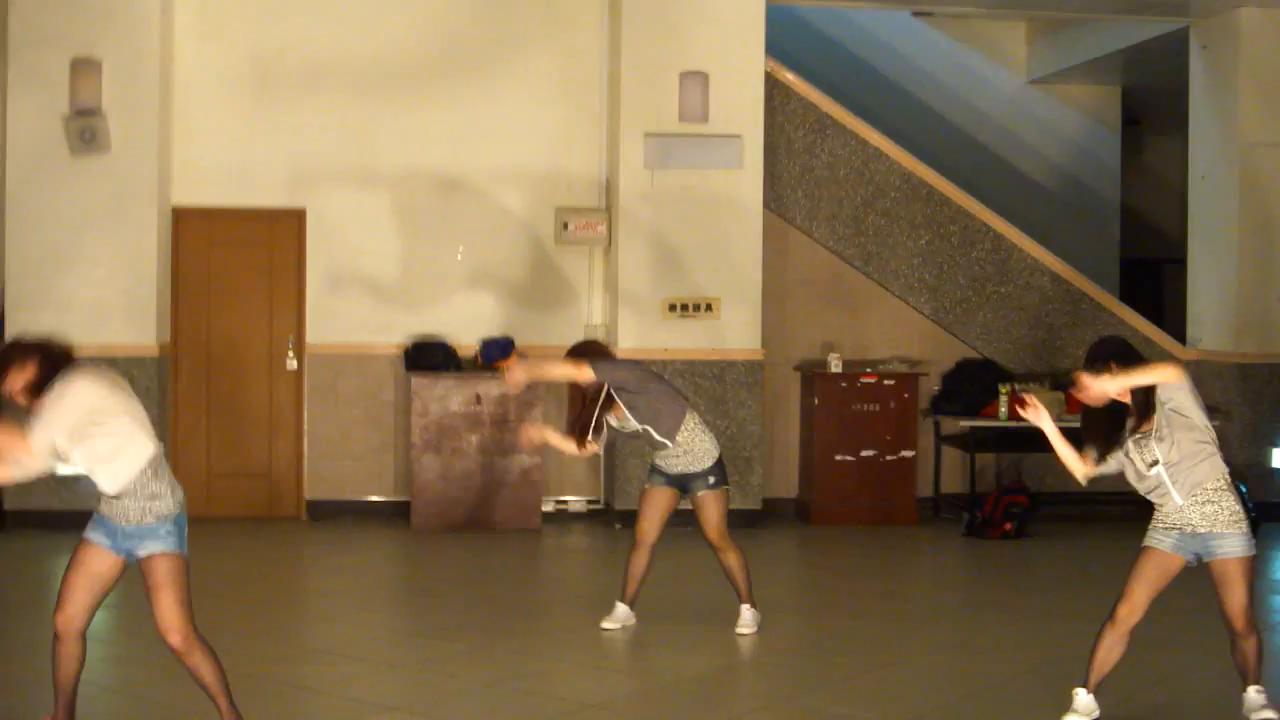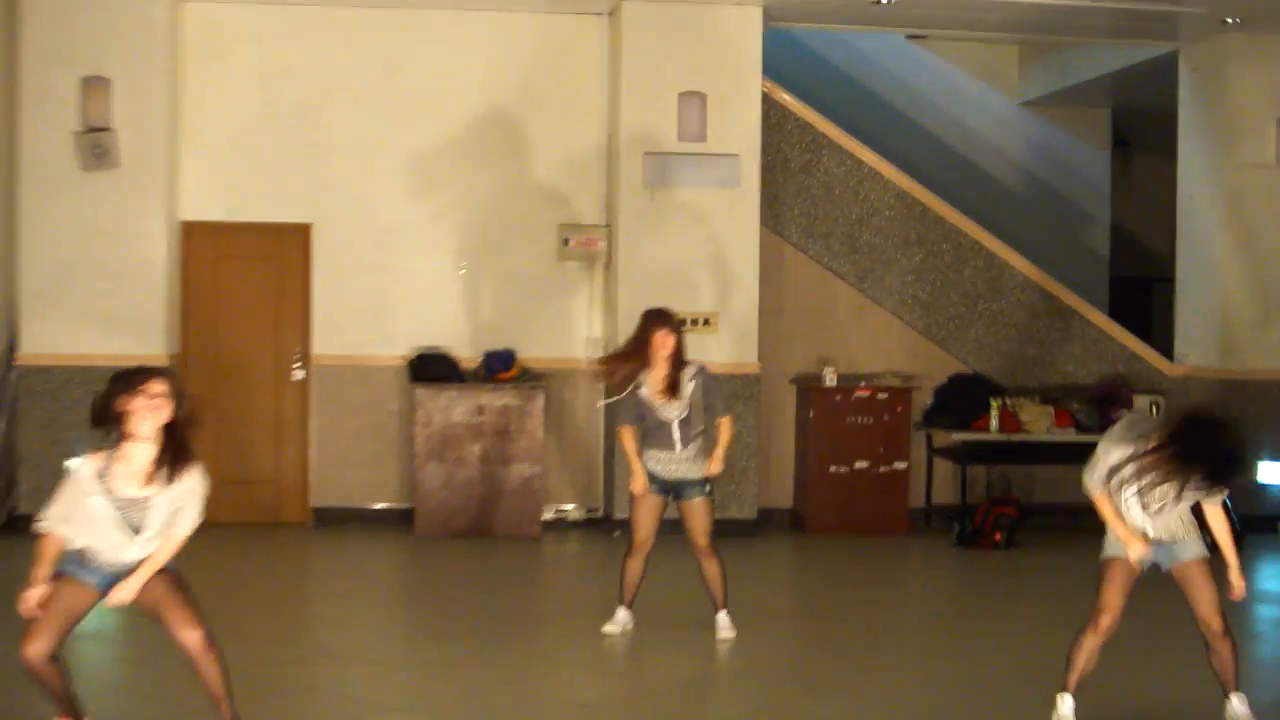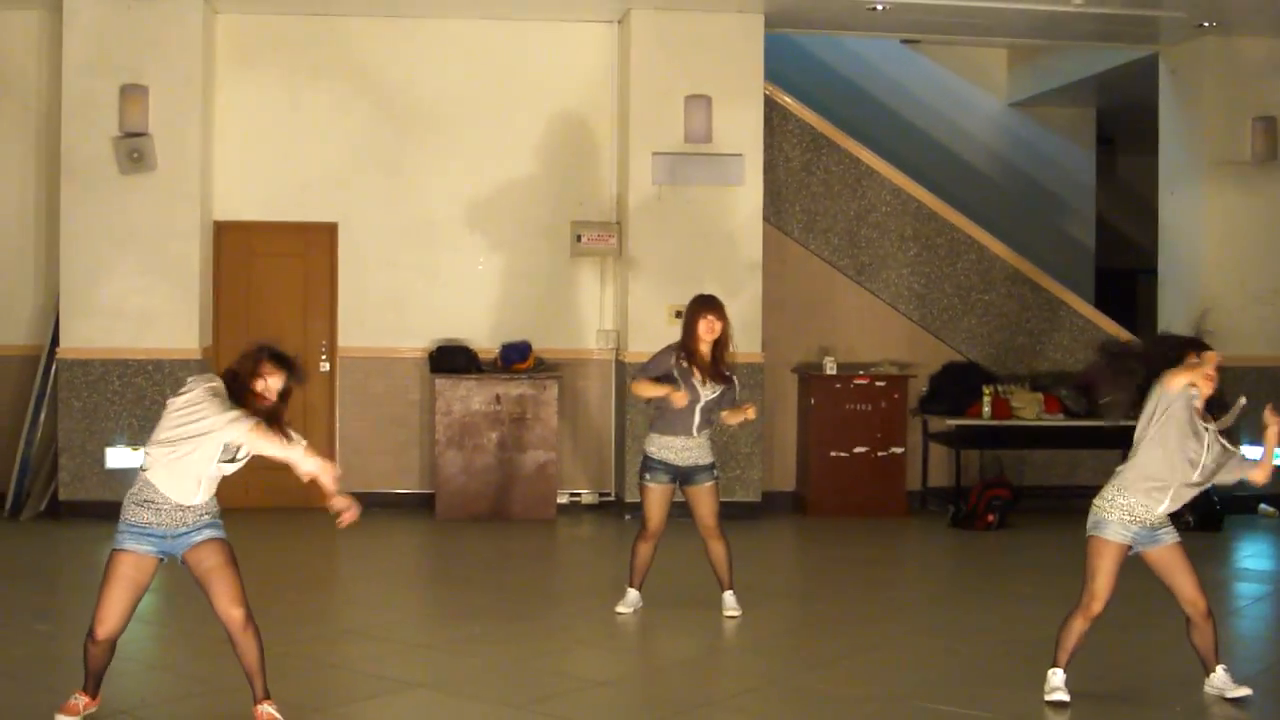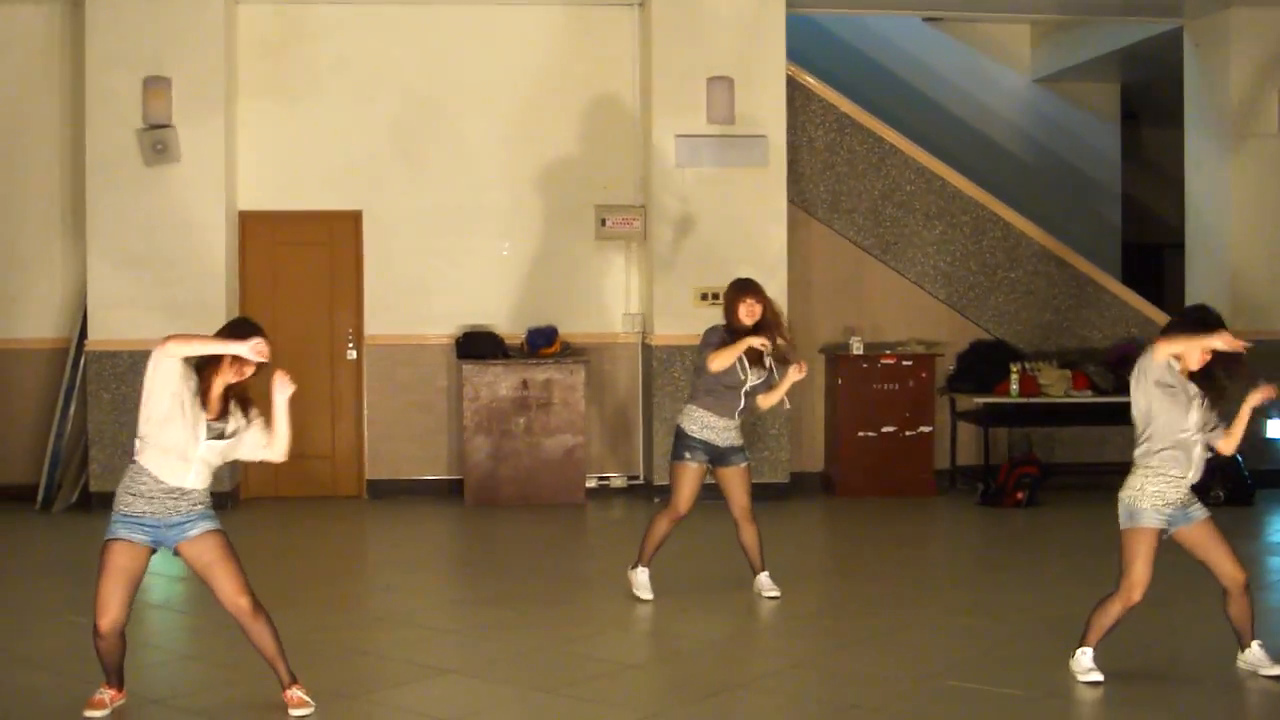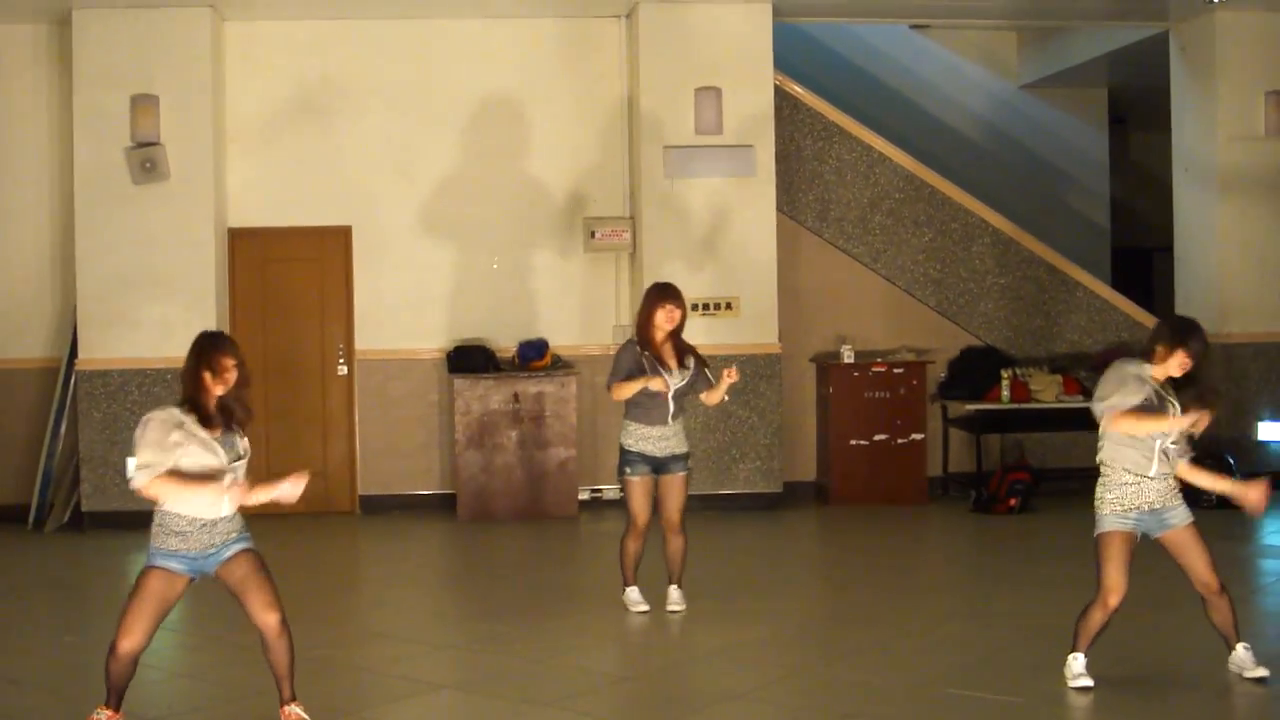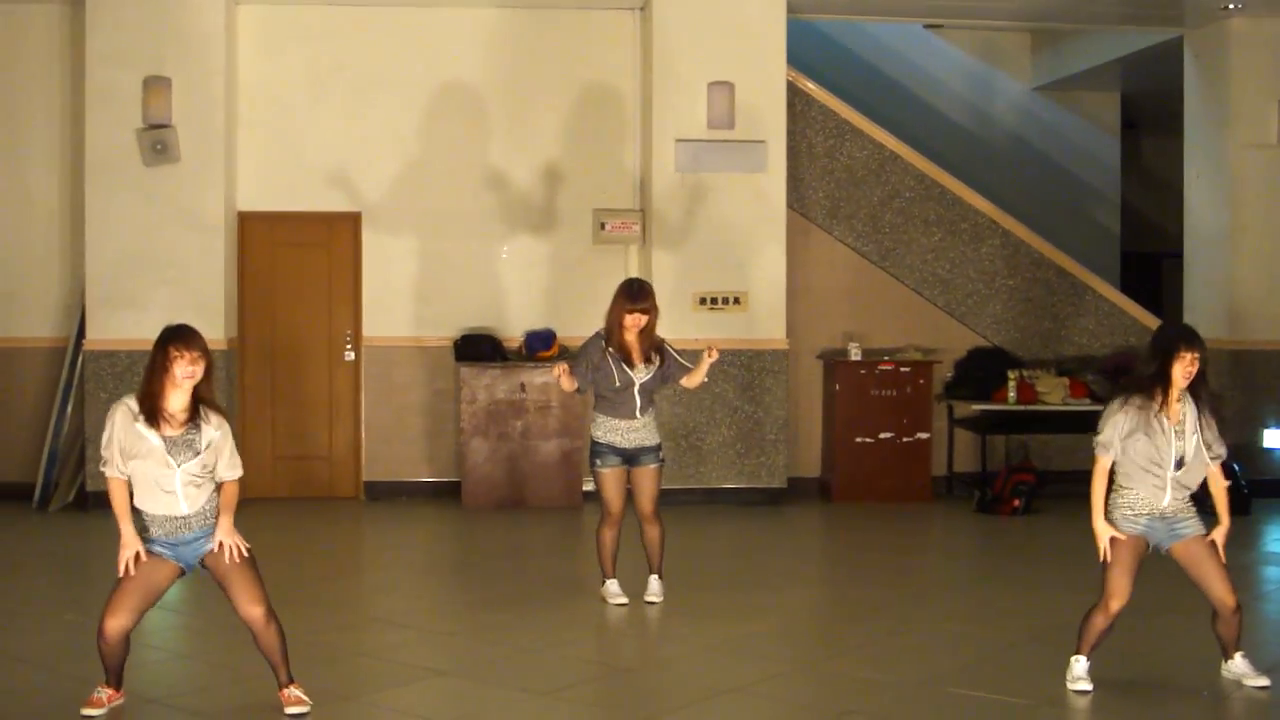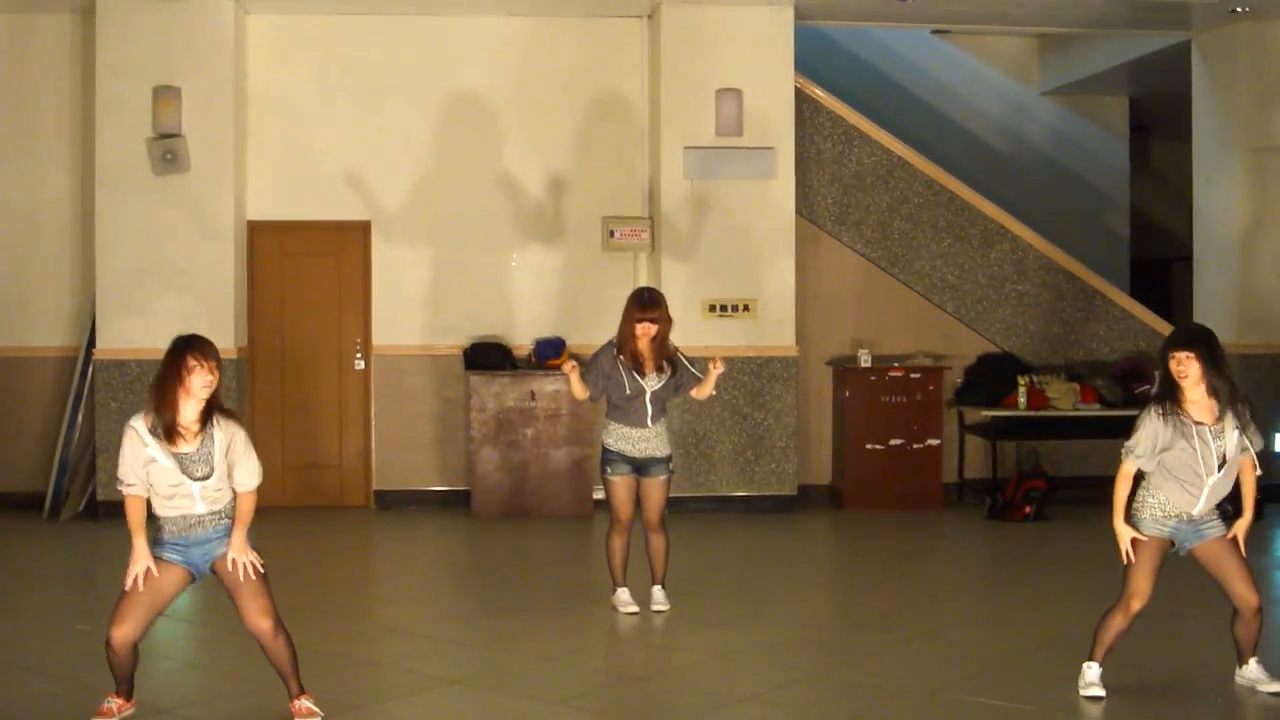
dt=0.5s
person 1, frame 1
left shoulder: (76, 387)
right shoulder: (68, 391)
left hip: (155, 516)
right hip: (111, 516)
left knee: (178, 636)
right knee: (67, 623)
person 1, frame 2
left shoulder: (186, 475)
right shoulder: (89, 472)
left elbow: (182, 529)
right elbow: (55, 526)
left wrist: (139, 579)
right wrist: (39, 580)
left hip: (147, 568)
right hip: (89, 562)
left knee: (194, 636)
right knee: (34, 650)
person 1, frame 3
left shoulder: (259, 423)
right shoulder: (204, 397)
left elbow: (293, 443)
right elbow: (236, 427)
left wrist: (334, 492)
right wrist: (303, 460)
left hip: (200, 520)
right hip: (144, 519)
left knee: (236, 615)
right knee: (105, 630)
person 1, frame 4
left shoulder: (238, 413)
right shoulder: (176, 379)
left elbow: (276, 452)
right elbow: (166, 347)
left wrist: (280, 400)
right wrist: (236, 343)
left hip: (191, 511)
right hip: (137, 509)
left knee: (244, 604)
right knee: (107, 623)
left ankle: (290, 686)
right ankle: (113, 688)
person 1, frame 5
left shoulder: (232, 425)
right shoulder: (163, 423)
right elbow: (146, 481)
left wrist: (275, 490)
right wrist: (212, 487)
left hip: (229, 539)
right hip: (174, 546)
left knee: (272, 619)
right knee: (126, 645)
person 1, frame 6
left shoulder: (214, 423)
right shoulder: (127, 414)
right elbow: (115, 473)
left wrist: (227, 520)
right wrist: (127, 532)
left hip: (211, 530)
right hip: (159, 539)
left knee: (257, 612)
right knee: (112, 625)
left ankle: (288, 686)
right ankle: (112, 688)
person 1, frame 7
left shoulder: (226, 430)
right shoulder: (141, 431)
left elbow: (247, 487)
right elbow: (133, 490)
left wrist: (240, 538)
right wrist: (139, 546)
left hip: (222, 535)
right hip: (169, 544)
left knee: (265, 624)
right knee: (120, 635)
person 2, frame 1
left shoulder: (1172, 395)
right shoulder: (1126, 433)
left elbow: (1174, 372)
right elbow: (1084, 470)
left wrist: (1110, 382)
right wrist: (1047, 425)
left hip: (1222, 521)
right hip: (1169, 526)
left knee: (1240, 623)
right knee: (1125, 613)
person 2, frame 2
left shoulder: (1199, 469)
right shoulder: (1122, 443)
left elbow: (1214, 510)
right elbow: (1096, 486)
left wrist: (1233, 566)
right wrist: (1124, 531)
left hip: (1180, 536)
right hip: (1129, 536)
left knee: (1215, 626)
right knee: (1103, 620)
person 2, frame 3
left shoulder: (1214, 439)
right shoulder: (1172, 400)
left elbow: (1258, 475)
right elbow: (1171, 379)
left wrist: (1271, 432)
right wrist: (1197, 366)
left hip: (1157, 521)
right hip: (1118, 509)
left knee: (1198, 605)
right knee: (1093, 604)
left ankle: (1216, 676)
right ankle: (1056, 676)
person 2, frame 4
left shoulder: (1196, 395)
right shoulder: (1153, 371)
left elbow: (1226, 446)
right elbow: (1161, 346)
left wrist: (1249, 404)
right wrist: (1209, 338)
left hip: (1182, 498)
right hip: (1146, 495)
left knee: (1236, 578)
right knee: (1132, 591)
left ankle: (1249, 651)
right ankle: (1084, 655)
person 2, frame 5
left shoulder: (1169, 397)
right shoulder: (1123, 374)
left elbow: (1182, 468)
right elbow: (1117, 421)
left wrist: (1238, 489)
right wrist: (1178, 422)
left hip: (1167, 500)
right hip: (1119, 500)
left knee: (1211, 584)
right knee: (1111, 596)
left ankle: (1238, 653)
right ankle: (1076, 660)
person 2, frame 6
left shoulder: (1198, 411)
right shoulder: (1128, 408)
left elbow: (1214, 467)
right elbow: (1102, 465)
left wrist: (1224, 522)
right wrist: (1098, 521)
left hip: (1180, 515)
right hip: (1131, 512)
left knee: (1228, 601)
right knee: (1114, 602)
left ankle: (1233, 661)
right ankle: (1079, 663)
person 2, frame 7
left shoulder: (1233, 407)
right shoulder: (1160, 415)
left elbow: (1247, 460)
right elbow: (1128, 468)
left wrist: (1247, 515)
right wrist: (1118, 521)
left hip: (1206, 518)
right hip: (1156, 514)
left knee: (1250, 601)
right knee: (1134, 601)
left ankle: (1247, 667)
right ankle: (1091, 669)
person 3, frame 1
left shoulder: (625, 375)
right shoulder: (608, 409)
left elbow: (582, 371)
right elbow: (585, 448)
left wrist: (528, 370)
right wrist: (546, 434)
left hip: (700, 460)
right hip: (665, 465)
left knee: (717, 538)
right knee: (643, 540)
left ankle: (748, 608)
right ankle: (624, 608)
person 3, frame 2
left shoulder: (697, 377)
right shoulder: (636, 383)
left elbow: (724, 420)
right elbow: (626, 428)
left wrist: (719, 454)
right wrist: (636, 469)
left hip: (694, 472)
right hip: (652, 471)
left knee: (703, 546)
right knee: (639, 544)
left ankle: (722, 614)
right ankle: (623, 612)
person 3, frame 3
left shoulder: (722, 369)
right shoulder: (672, 356)
left elbow: (726, 414)
right elbow: (637, 385)
left wrist: (744, 412)
right wrist: (668, 390)
left hip: (699, 458)
right hip: (660, 454)
left knee: (711, 529)
right knee: (651, 530)
left ankle: (728, 594)
right ankle: (633, 593)
person 3, frame 4
left shoulder: (763, 354)
right shoulder: (718, 336)
left elbow: (763, 401)
right elbow: (713, 363)
left wrist: (789, 379)
right wrist: (747, 340)
left hip: (730, 438)
right hip: (696, 433)
left knee: (744, 511)
right knee: (678, 509)
left ankle: (761, 576)
right ankle: (640, 569)
person 3, frame 5
left shoulder: (687, 354)
right shoulder: (633, 349)
left elbow: (710, 397)
right elbow: (616, 392)
left wrist: (725, 382)
right wrist: (643, 382)
left hip: (674, 446)
right hip: (637, 447)
left knee: (673, 523)
right knee: (639, 524)
left ankle: (675, 588)
right ankle: (630, 588)
person 3, frame 6
left shoulder: (656, 348)
right shoulder: (599, 345)
left elbow: (689, 380)
right elbow: (572, 383)
left wrist: (705, 363)
right wrist: (562, 374)
left hip: (645, 439)
right hip: (608, 440)
left knee: (648, 513)
right knee: (612, 514)
left ankle: (655, 578)
right ankle: (610, 582)
person 3, frame 7
left shoulder: (670, 356)
right shoulder: (611, 354)
left elbow: (699, 392)
right elbow: (583, 394)
left wrist: (713, 374)
right wrist: (573, 375)
left hip: (657, 449)
right hip: (619, 448)
left knee: (654, 522)
right knee: (622, 522)
left ankle: (658, 588)
right ankle: (620, 590)
